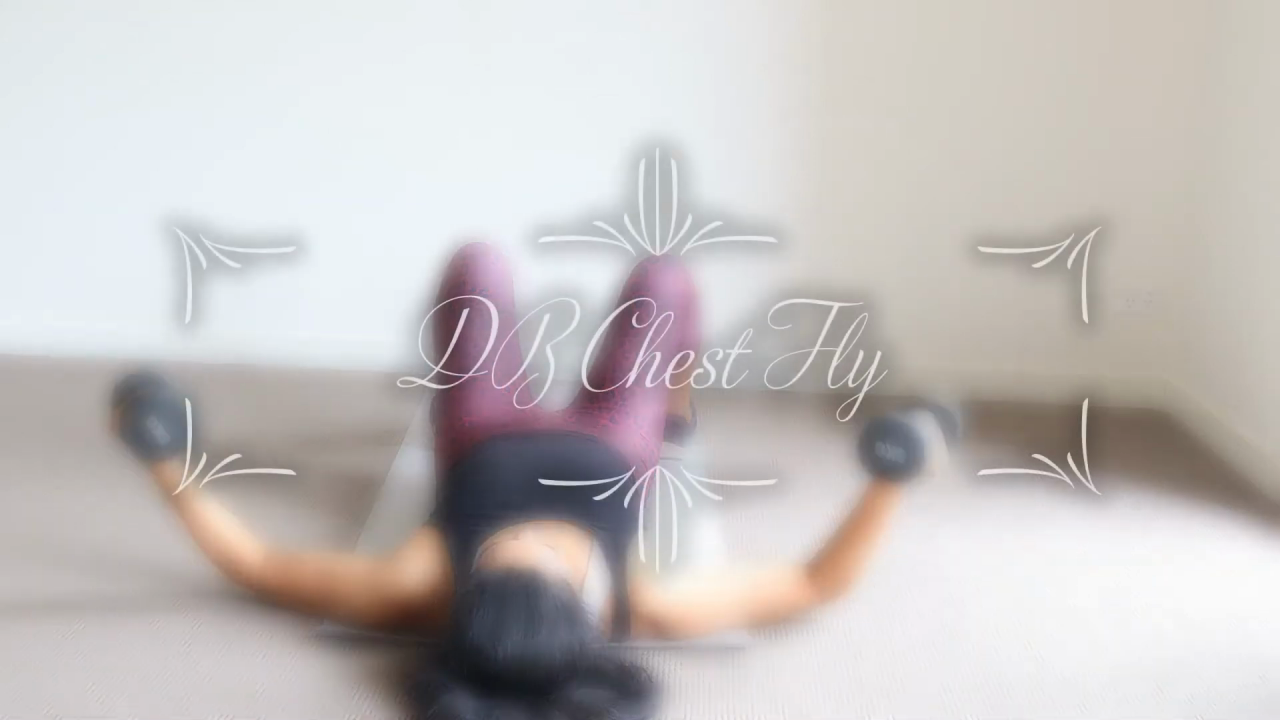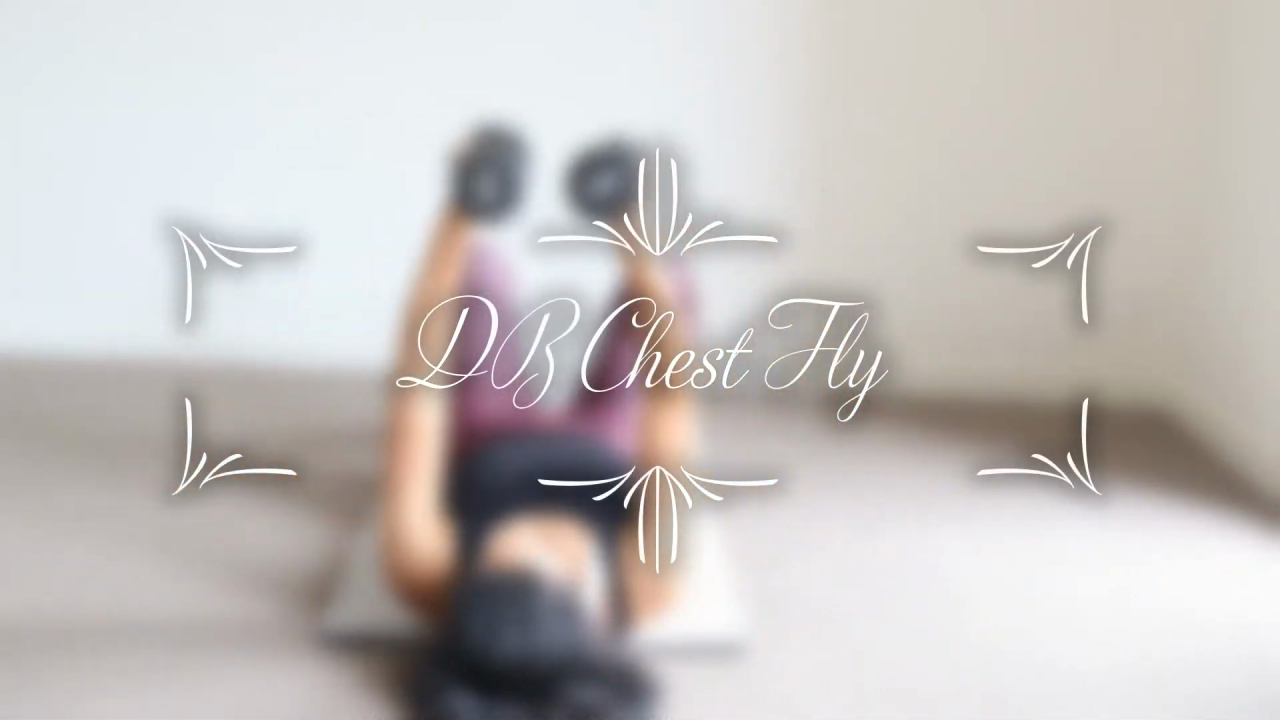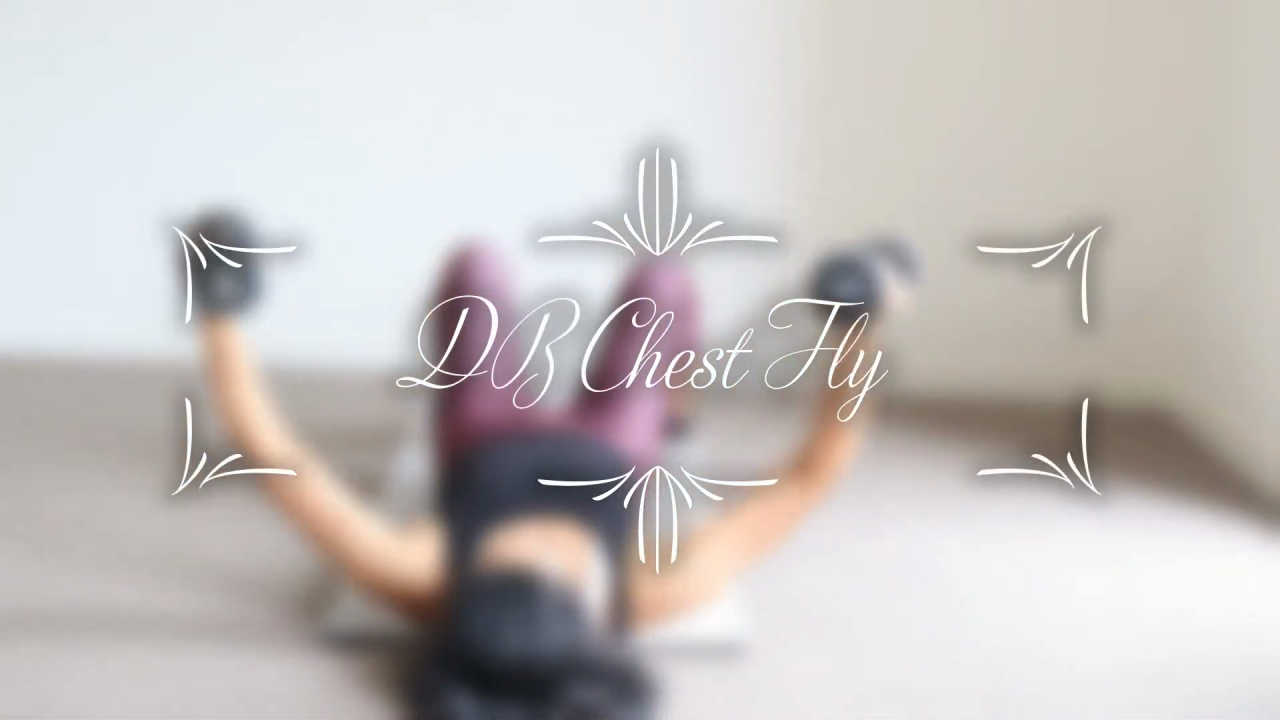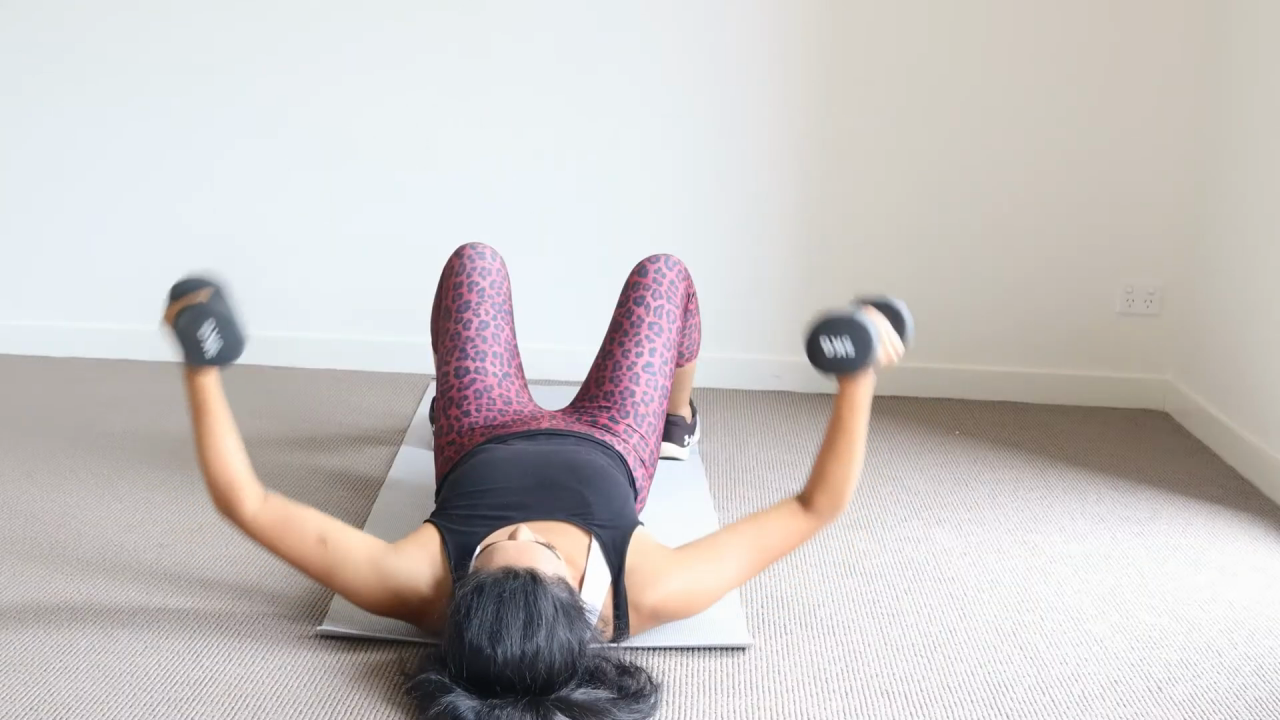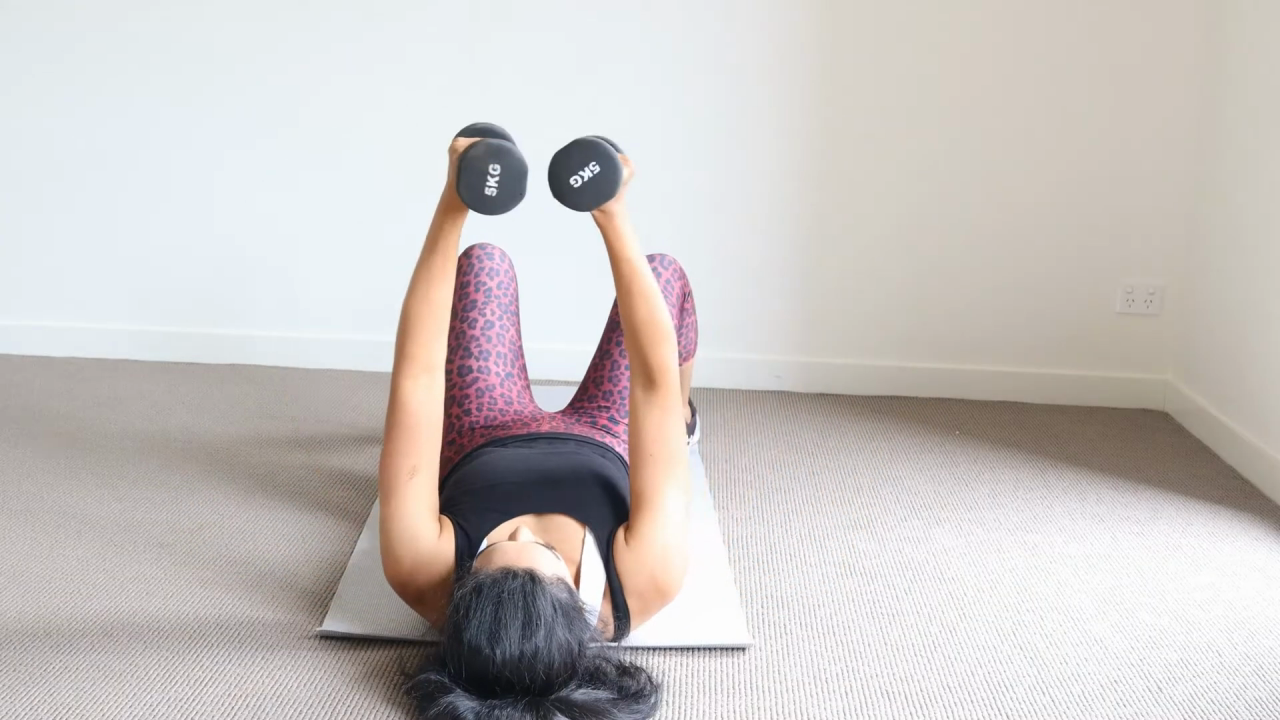
dt=1s
person 1, frame 1
left shoulder: (421, 591)
right shoulder: (641, 605)
left elbow: (249, 558)
right elbow: (821, 581)
left wrist: (169, 472)
right wrist: (888, 480)
left hip: (484, 448)
right hip: (605, 452)
left knee: (478, 260)
right knee: (663, 278)
right ankle: (671, 420)
person 1, frame 2
left shoulder: (429, 575)
right shoulder: (639, 588)
left elbow: (416, 388)
right elbow: (668, 407)
left wrist: (459, 216)
left hip: (486, 445)
right hip: (604, 451)
left knee: (483, 269)
right knee: (667, 279)
person 1, frame 3
left shoulder: (426, 579)
right shoulder: (645, 594)
left elbow: (278, 463)
right elbow: (805, 482)
left wrist: (220, 321)
right wrist: (858, 340)
left hip: (485, 448)
right hip: (609, 456)
left knee: (476, 264)
right knee: (663, 278)
right ankle: (668, 420)
person 1, frame 4
left shoulder: (417, 584)
right shoulder: (644, 592)
left elbow: (249, 502)
right elbow: (810, 510)
left wrist: (204, 374)
right wrist: (857, 379)
left hip: (479, 449)
right hip: (605, 457)
left knee: (476, 261)
right knee: (662, 273)
right ankle: (675, 424)
person 1, frame 5
left shoulder: (428, 575)
right shoulder: (640, 581)
left elbow: (415, 382)
right elbow: (655, 384)
left wrist: (450, 211)
right wrist: (611, 217)
left hip: (483, 448)
right hip: (603, 451)
left knee: (483, 261)
right knee: (665, 273)
right ankle: (685, 424)
